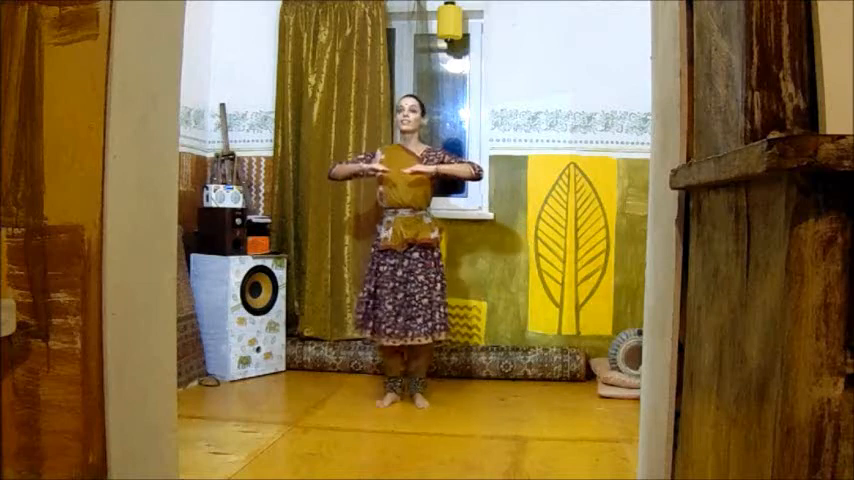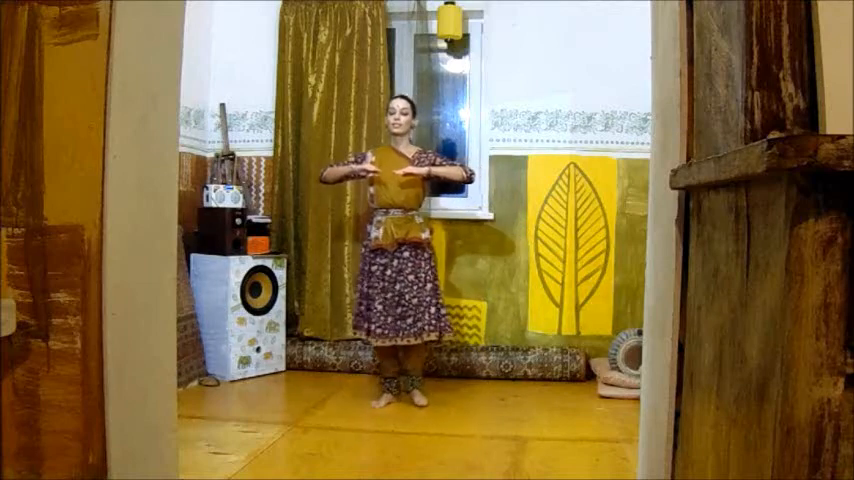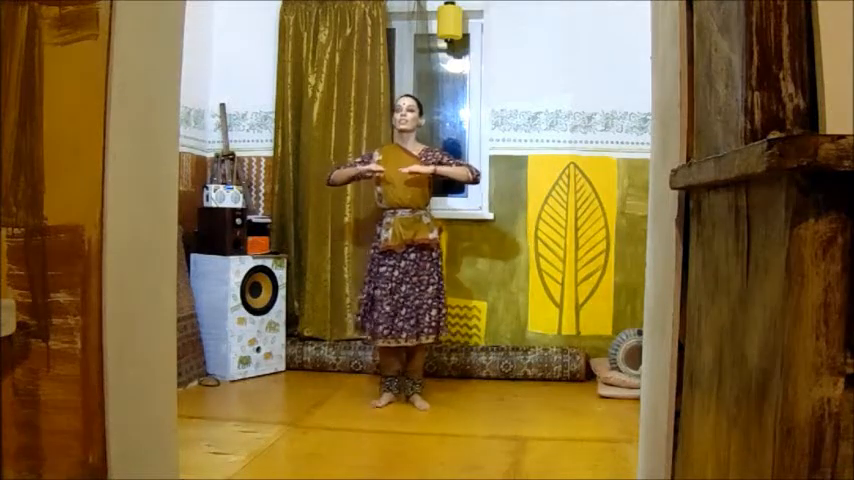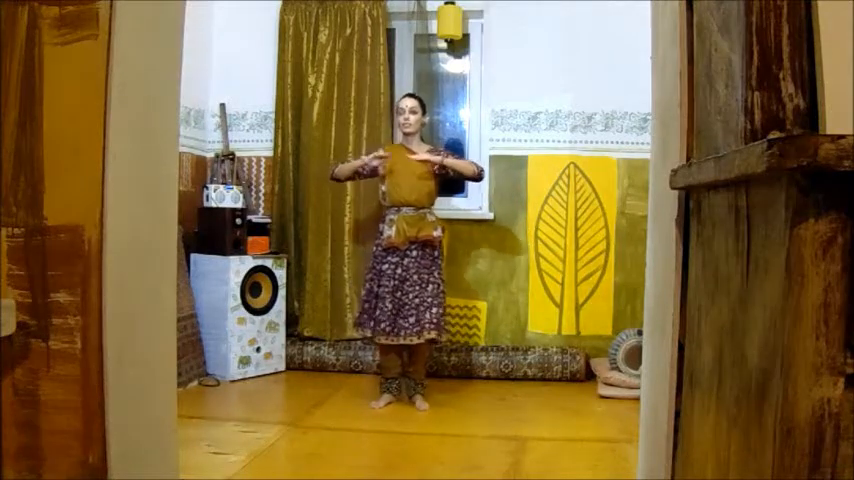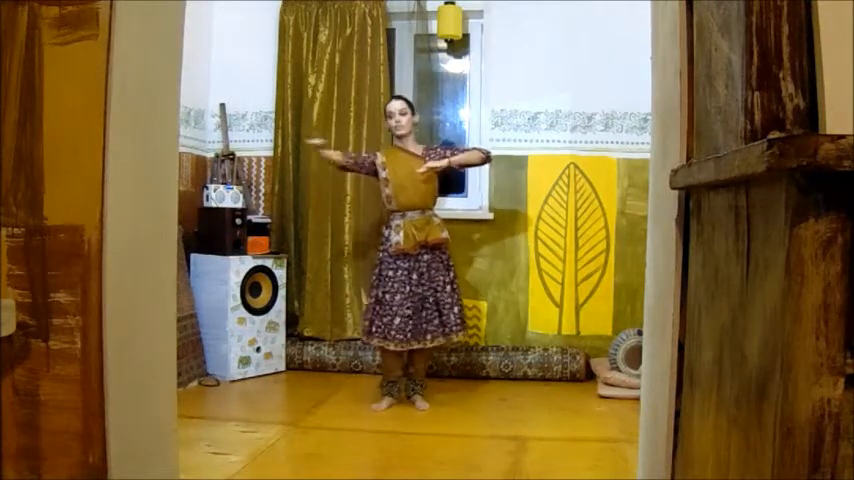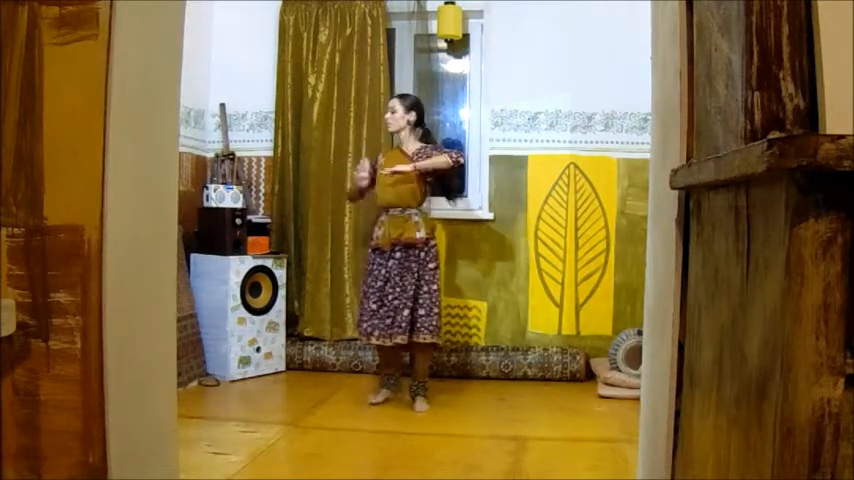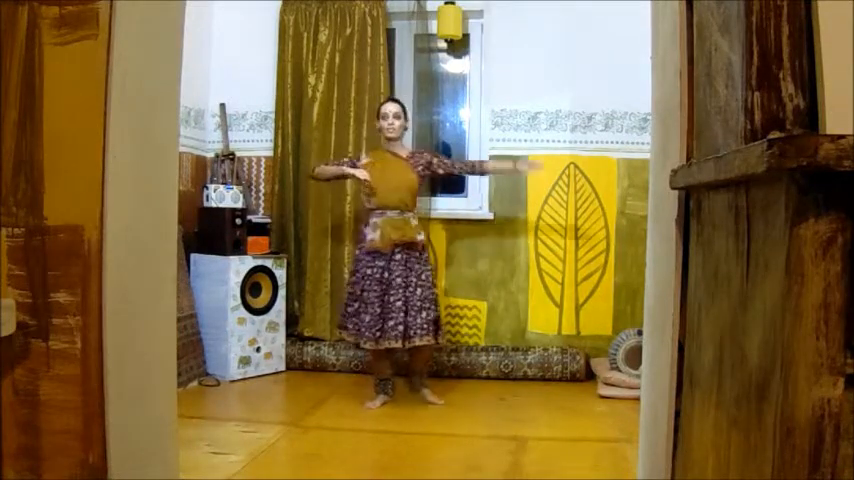
dt=0.7s
person 1, frame 1
left shoulder: (434, 155)
right shoulder: (381, 155)
left elbow: (476, 171)
right elbow: (334, 172)
left wrist: (433, 169)
right wrist: (364, 167)
left hip: (421, 238)
right hip: (388, 236)
left knee: (422, 313)
right knee: (386, 312)
left ankle: (417, 386)
right ankle: (392, 386)
person 1, frame 2
left shoulder: (425, 158)
right shoulder: (371, 156)
left elbow: (467, 175)
right elbow: (325, 176)
left wrist: (426, 170)
right wrist: (355, 168)
left hip: (413, 240)
right hip: (379, 240)
left knee: (416, 312)
right knee: (380, 313)
left ankle: (414, 383)
right ankle: (389, 387)
person 1, frame 3
left shoulder: (431, 156)
right shoulder: (378, 156)
left elbow: (473, 175)
right elbow: (332, 179)
left wrist: (431, 169)
right wrist: (361, 169)
left hip: (421, 238)
right hip: (388, 237)
left knee: (420, 314)
right knee: (384, 313)
left ankle: (414, 387)
right ankle: (389, 386)
person 1, frame 4
left shoulder: (435, 155)
right shoulder: (383, 155)
left elbow: (477, 172)
right elbow: (336, 173)
left wrist: (439, 160)
right wrist: (366, 162)
left hip: (424, 239)
right hip: (390, 237)
left knee: (421, 315)
right knee: (384, 314)
left ankle: (416, 388)
right ankle: (389, 387)
person 1, frame 5
left shoulder: (434, 153)
right shoulder: (379, 159)
left elbow: (483, 155)
right elbow: (347, 162)
left wrist: (445, 163)
right wrist: (325, 151)
left hip: (431, 241)
right hip: (397, 242)
left knee: (427, 318)
right knee: (392, 317)
left ankle: (416, 389)
right ankle: (390, 389)
person 1, frame 6
left shoulder: (427, 153)
right shoulder: (382, 158)
left elbow: (455, 159)
right elbow: (354, 195)
left wrist: (411, 167)
right wrist: (360, 182)
left hip: (416, 237)
right hip: (384, 237)
left knee: (418, 315)
right knee: (380, 314)
left ankle: (419, 390)
right ankle: (387, 383)
person 1, frame 7
left shoulder: (421, 159)
right shoulder: (364, 160)
left elbow: (468, 167)
right elbow: (317, 172)
left wrist: (512, 166)
right wrist: (347, 170)
left hip: (409, 242)
right hip: (375, 242)
left knee: (419, 317)
right knee: (374, 316)
left ankle: (419, 382)
right ankle: (382, 388)
